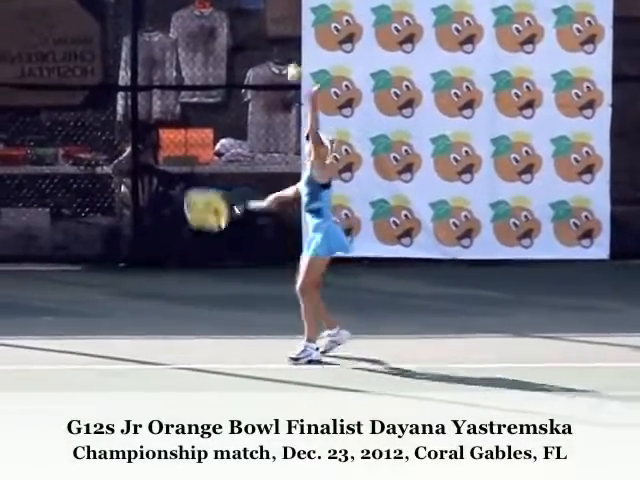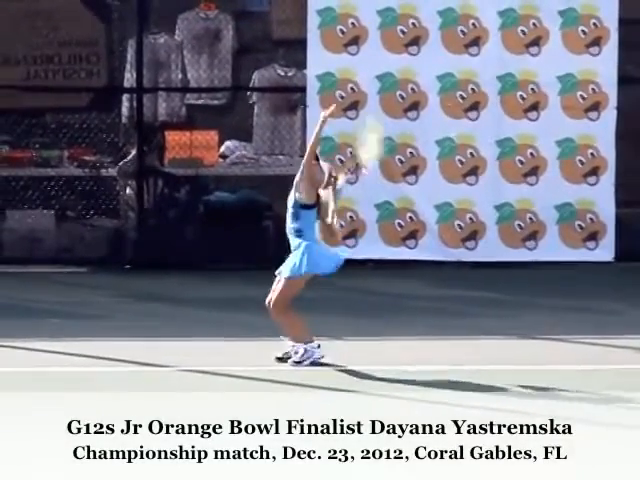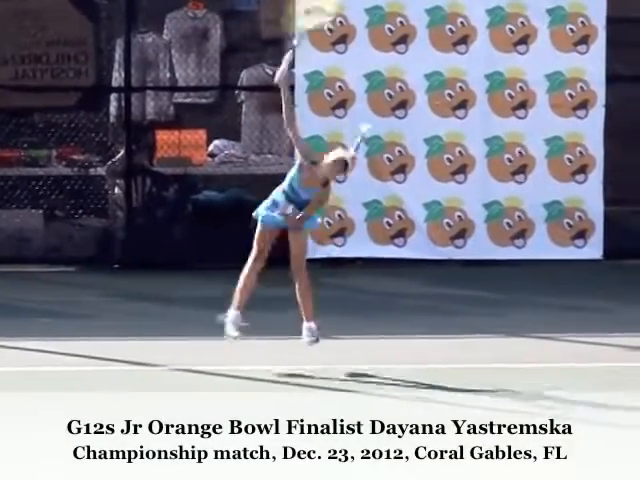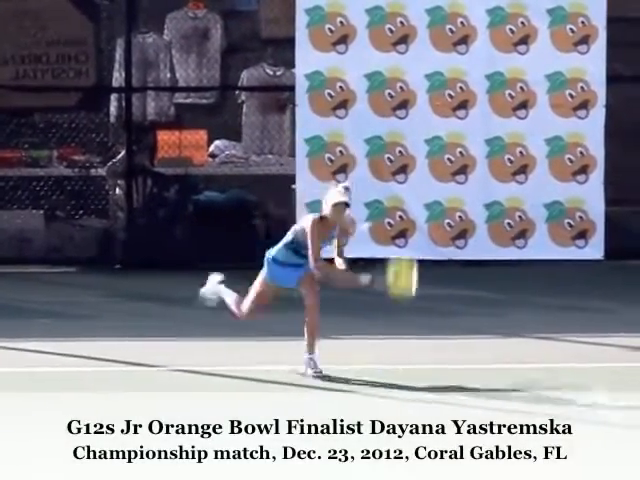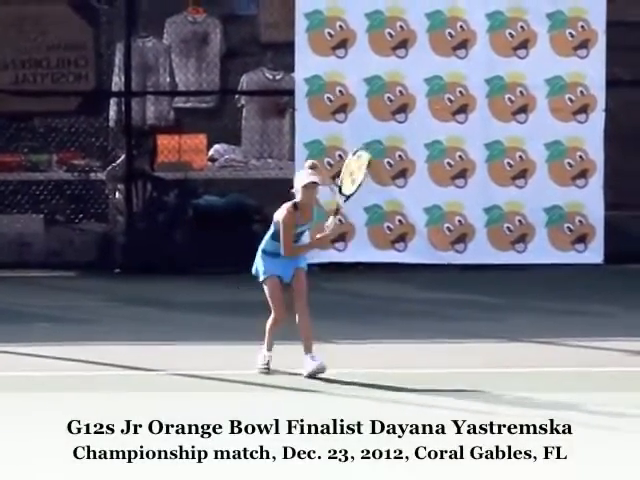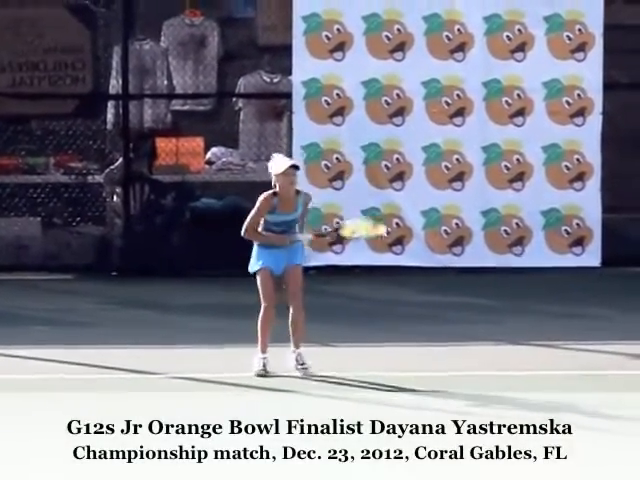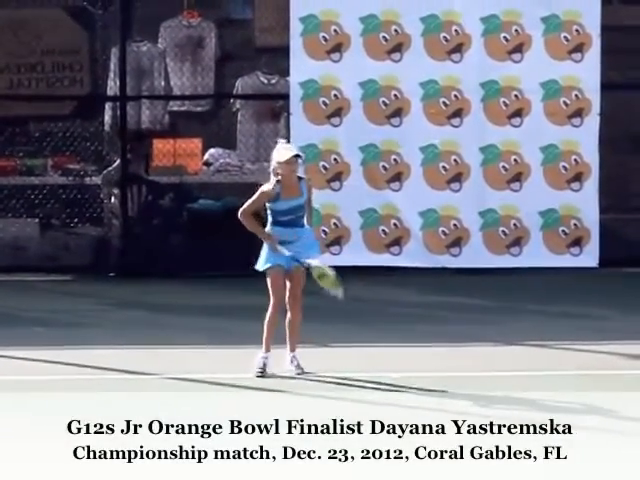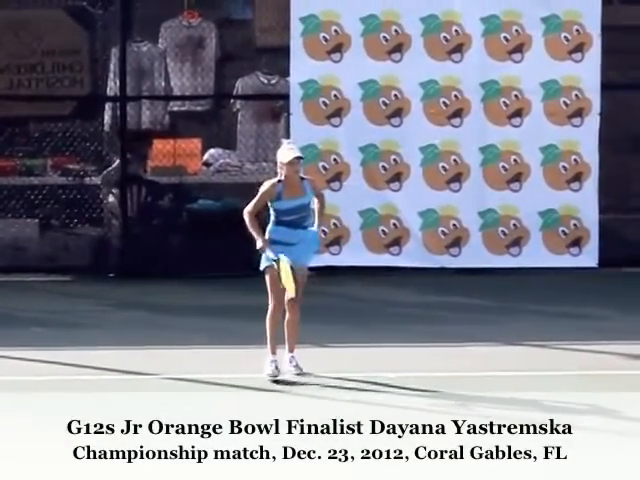
dt=0.3s
person 1, frame 1
left shoulder: (320, 166)
right shoulder: (309, 171)
left elbow: (315, 135)
right elbow: (297, 190)
left wrist: (313, 106)
right wrist: (276, 197)
left hip: (323, 234)
right hip: (315, 235)
left knee: (304, 289)
right knee: (308, 289)
left ankle: (311, 347)
right ankle: (334, 331)
person 1, frame 2
left shoulder: (305, 190)
right shoulder: (314, 197)
left elbow: (310, 154)
left wrist: (323, 121)
left hip: (305, 254)
right hip: (300, 254)
left knee: (278, 307)
right knee: (273, 303)
left ankle: (310, 347)
right ankle: (298, 344)
person 1, frame 3
left shoulder: (324, 191)
right shoulder: (307, 164)
left elbow: (302, 219)
right elbow: (290, 128)
left wrist: (294, 218)
right wrist: (283, 85)
left hip: (297, 218)
right hip: (274, 209)
left knee: (299, 271)
right knee: (257, 259)
left ankle: (309, 325)
right ankle: (235, 313)
person 1, frame 4
left shoulder: (341, 224)
right shoulder: (314, 223)
right elbow: (317, 267)
left wrist: (341, 264)
right wrist: (356, 280)
left hip: (302, 264)
right hip: (281, 263)
left knee: (312, 305)
right knee: (244, 312)
left ankle: (310, 358)
right ankle: (217, 286)
person 1, frame 5
left shoulder: (313, 206)
right shoulder: (288, 212)
right elbow: (287, 250)
right wrist: (319, 240)
left hip: (295, 258)
right hip: (272, 258)
left knee: (302, 306)
right knee: (279, 313)
left ankle: (309, 358)
right ankle: (266, 353)
person 1, frame 6
left shoulder: (303, 197)
right shoulder: (267, 199)
right elbow: (247, 232)
left wrist: (299, 235)
right wrist: (278, 239)
left hip: (291, 250)
right hip: (267, 251)
left knee: (296, 302)
right knee: (268, 305)
left ankle: (296, 353)
right ankle: (262, 357)
person 1, frame 7
left shoulder: (305, 184)
right shoulder: (270, 189)
right elbow: (243, 213)
left wrist: (308, 228)
right wrist: (265, 236)
left hip: (299, 246)
right hip: (276, 248)
left knee: (295, 302)
right knee: (277, 303)
left ankle: (292, 355)
right ankle: (264, 354)
person 1, frame 8
left shoulder: (309, 184)
right shoulder: (272, 188)
left elbow: (319, 199)
right elbow: (249, 213)
left wrist: (316, 227)
right wrist: (259, 238)
left hip: (300, 247)
right hip: (276, 248)
left knee: (293, 303)
right knee: (276, 303)
left ankle: (291, 356)
right ankle: (272, 358)
